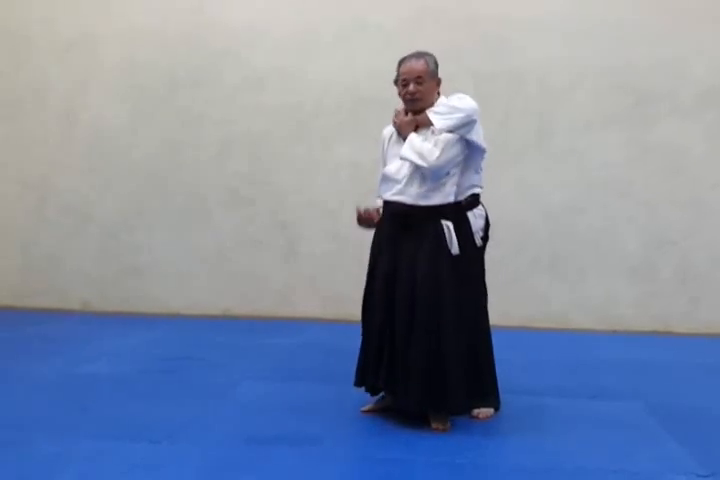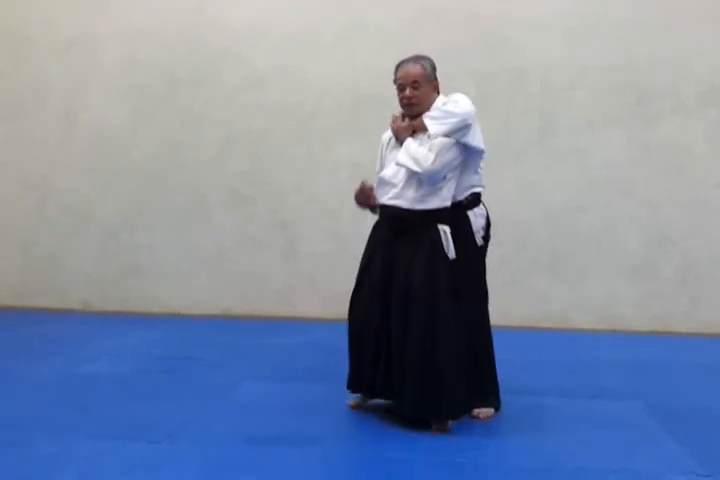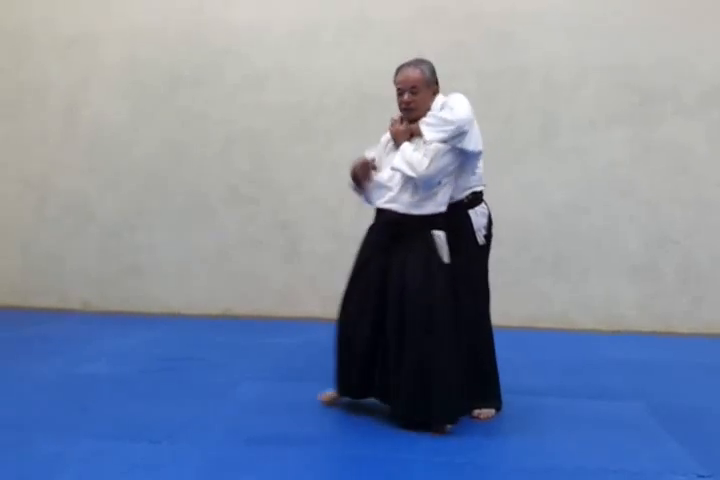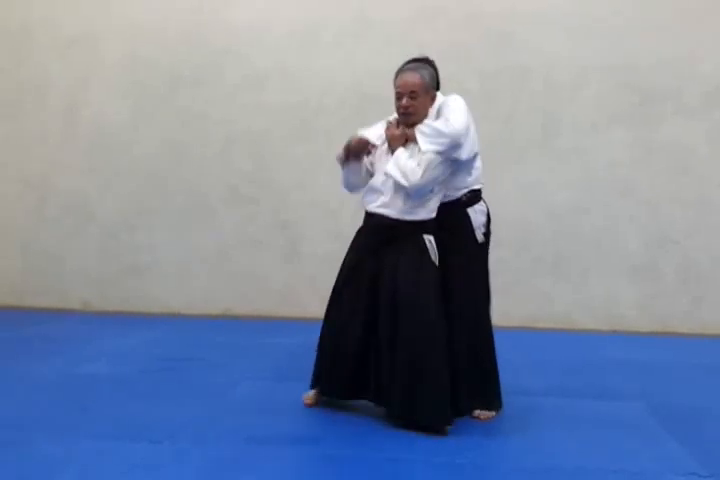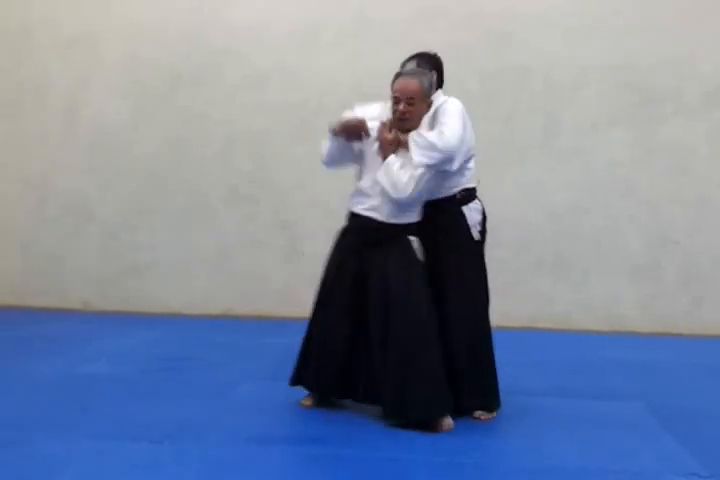
dt=0.1s
person 1, frame 1
left shoulder: (454, 123)
right shoulder: (391, 131)
left elbow: (431, 163)
left wrist: (410, 134)
right wrist: (380, 216)
left hip: (436, 231)
right hip: (394, 228)
left knee: (437, 317)
right knee: (384, 310)
left ankle: (439, 404)
right ankle: (392, 391)
person 1, frame 2
right shoulder: (390, 136)
left elbow: (428, 169)
left wrist: (406, 140)
right wrist: (373, 201)
left hip: (428, 235)
right hip: (388, 231)
left knee: (429, 321)
right knee: (370, 311)
left ankle: (436, 404)
right ankle: (378, 387)
person 1, frame 3
right shoulder: (390, 137)
left elbow: (422, 172)
left wrist: (401, 142)
right wrist: (362, 180)
left hip: (424, 241)
right hip: (384, 234)
left knee: (426, 325)
right knee: (360, 313)
left ankle: (435, 409)
right ankle: (353, 385)
person 1, frame 4
right shoulder: (382, 135)
left elbow: (413, 181)
right elbow: (355, 184)
left wrist: (398, 148)
right wrist: (353, 160)
left hip: (413, 243)
right hip: (372, 237)
left knee: (418, 327)
right knee: (348, 313)
left ankle: (432, 408)
right ankle: (332, 386)
person 1, frame 5
right shoulder: (371, 131)
left elbow: (402, 193)
right elbow: (332, 158)
left wrist: (389, 154)
right wrist: (342, 134)
left hip: (397, 245)
right hip: (356, 236)
left knee: (410, 324)
right knee: (334, 315)
left ankle: (431, 407)
right ankle: (322, 387)
person 2, frame 1
left shoulder: (455, 109)
right shoulder: (405, 130)
left elbow: (467, 109)
right elbow: (401, 183)
left wrist: (418, 120)
right wrist: (379, 213)
left hip: (462, 225)
right hip: (424, 228)
left knee: (467, 310)
right knee: (422, 310)
left ankle: (481, 395)
right ankle: (426, 391)
person 2, frame 2
left shoulder: (453, 106)
left elbow: (463, 113)
left wrist: (415, 125)
left hip: (463, 224)
left knee: (468, 310)
left ankle: (483, 395)
person 2, frame 3
left shoulder: (451, 106)
right shoulder: (411, 131)
left elbow: (457, 120)
left wrist: (412, 131)
left hip: (464, 224)
left knee: (469, 311)
left ankle: (483, 395)
person 2, frame 4
left shoulder: (452, 106)
left elbow: (455, 133)
right elbow: (371, 137)
left wrist: (410, 134)
left hip: (463, 221)
left knee: (467, 309)
left ankle: (482, 396)
person 2, frame 5
left shoulder: (448, 110)
left elbow: (448, 147)
left wrist: (404, 140)
left hip: (458, 220)
right hip: (423, 220)
left knee: (465, 309)
left ankle: (480, 396)
